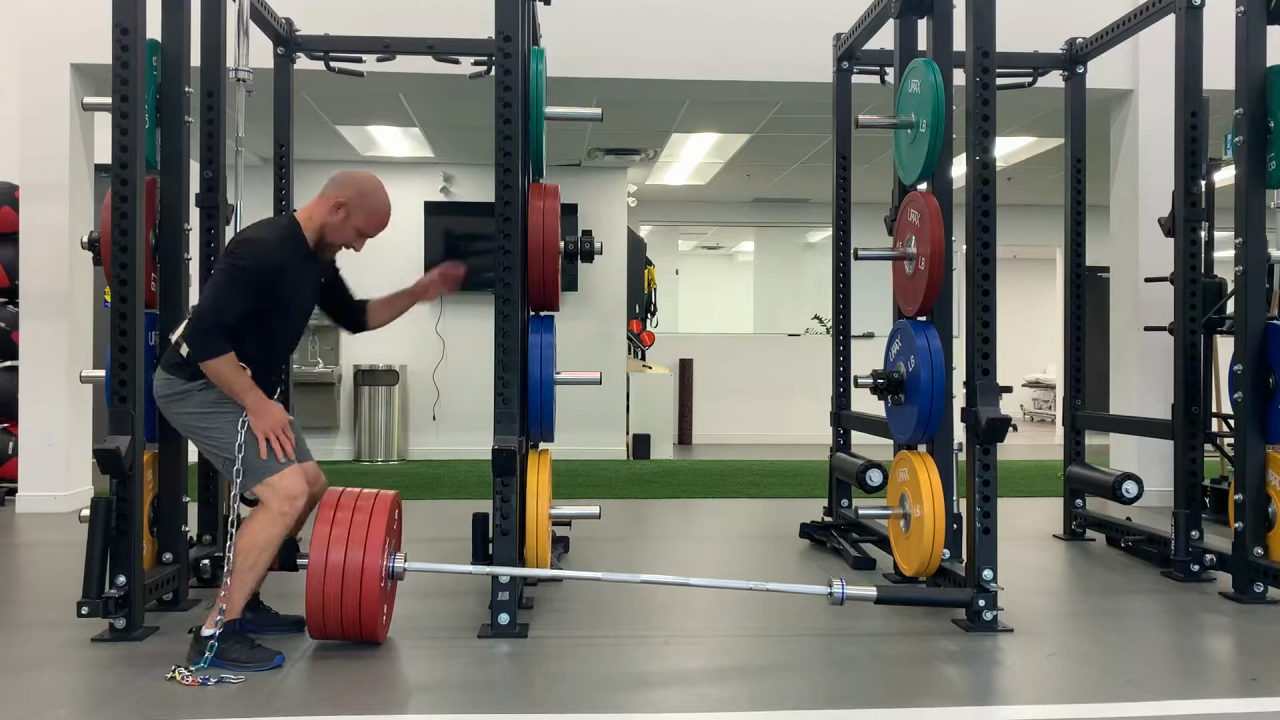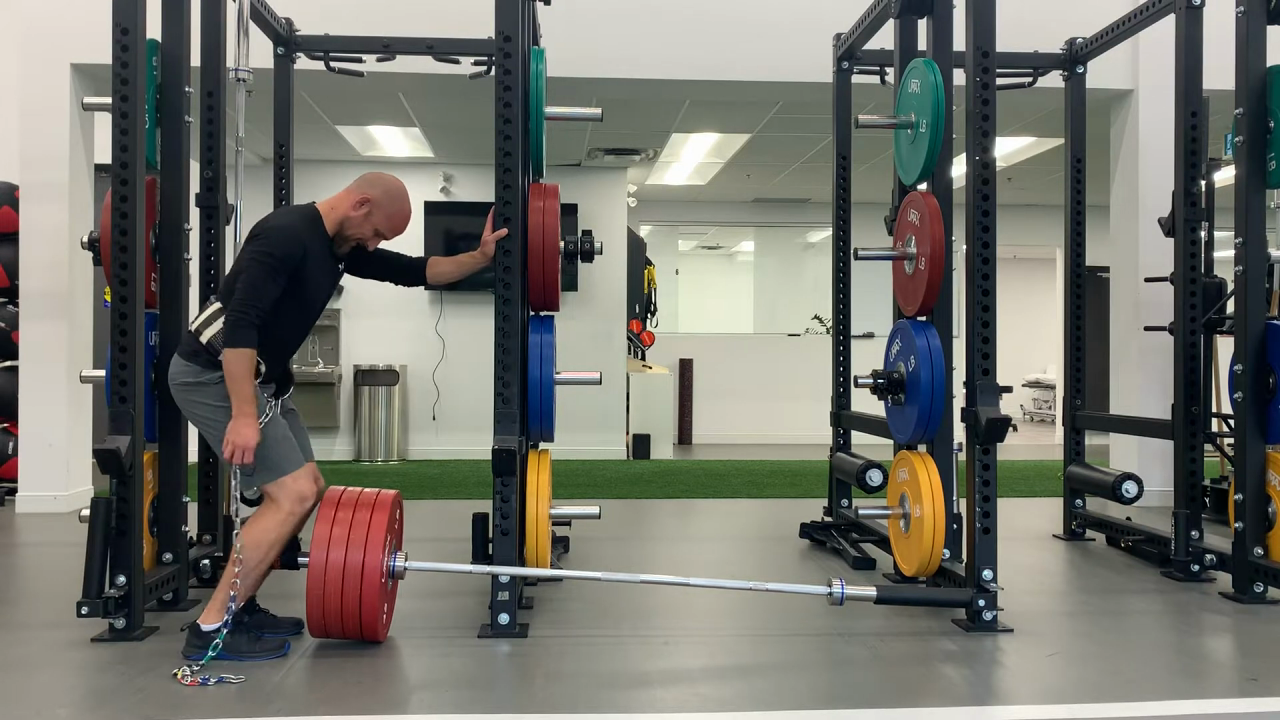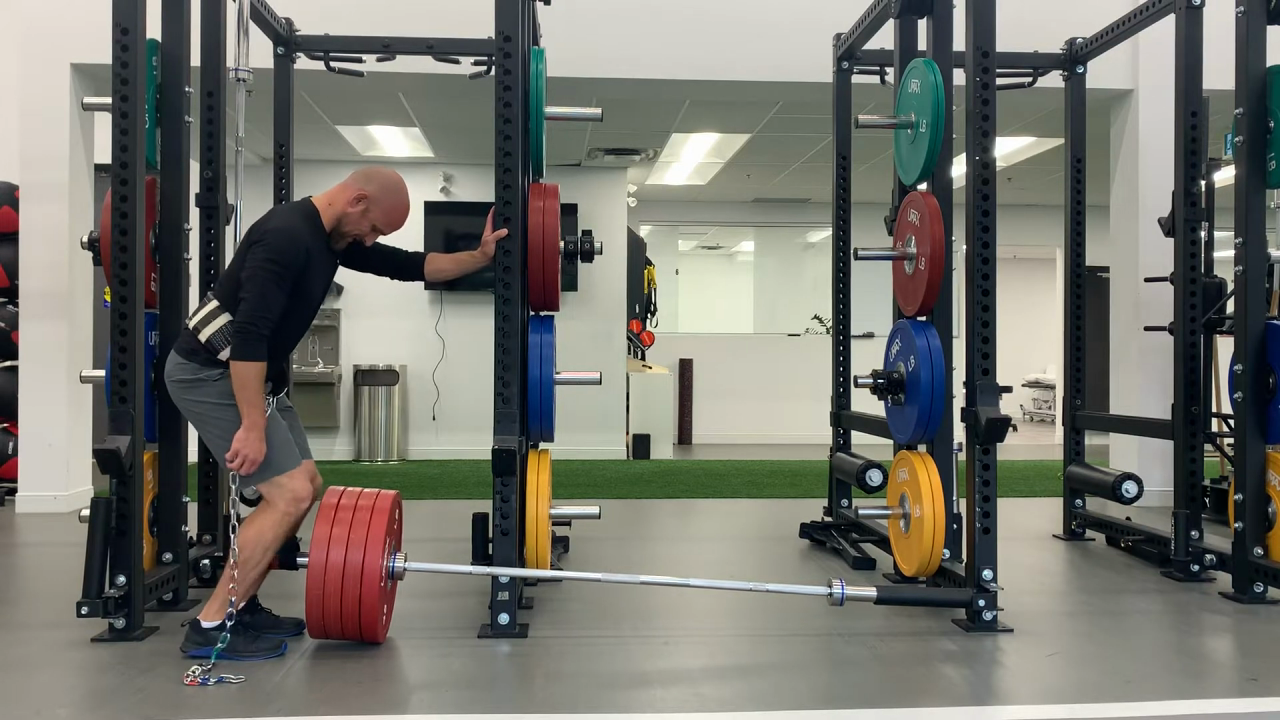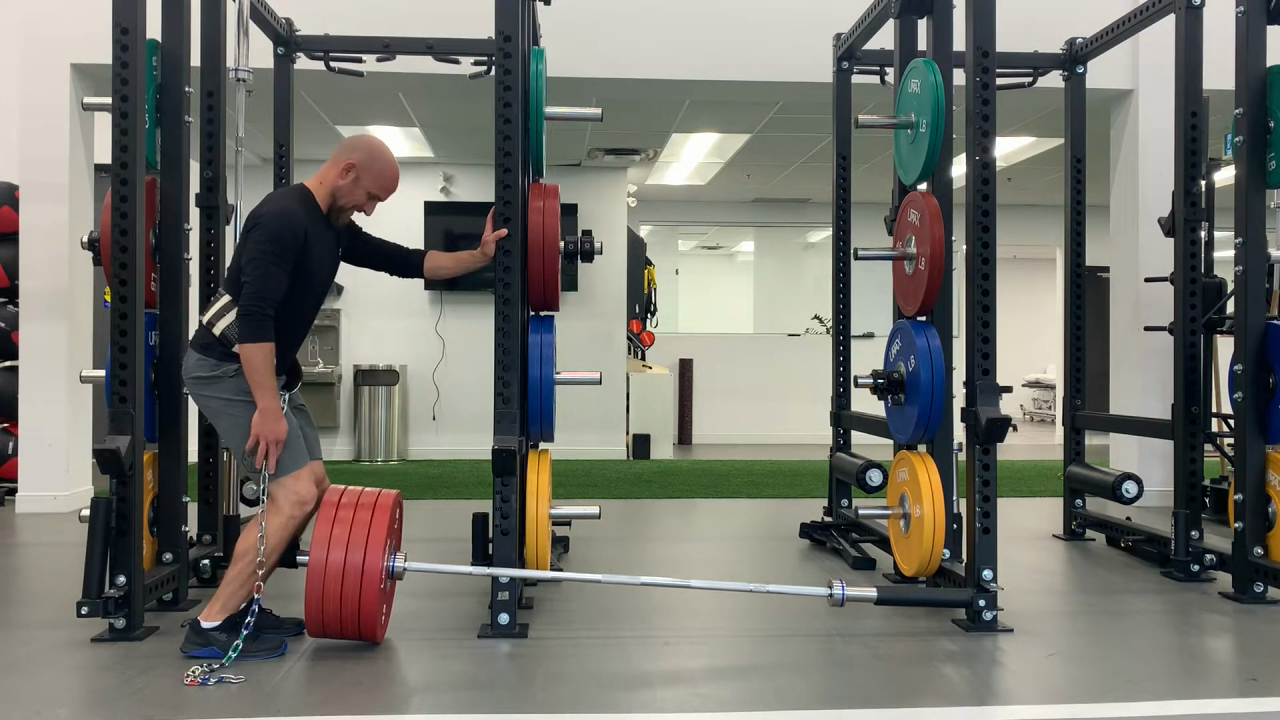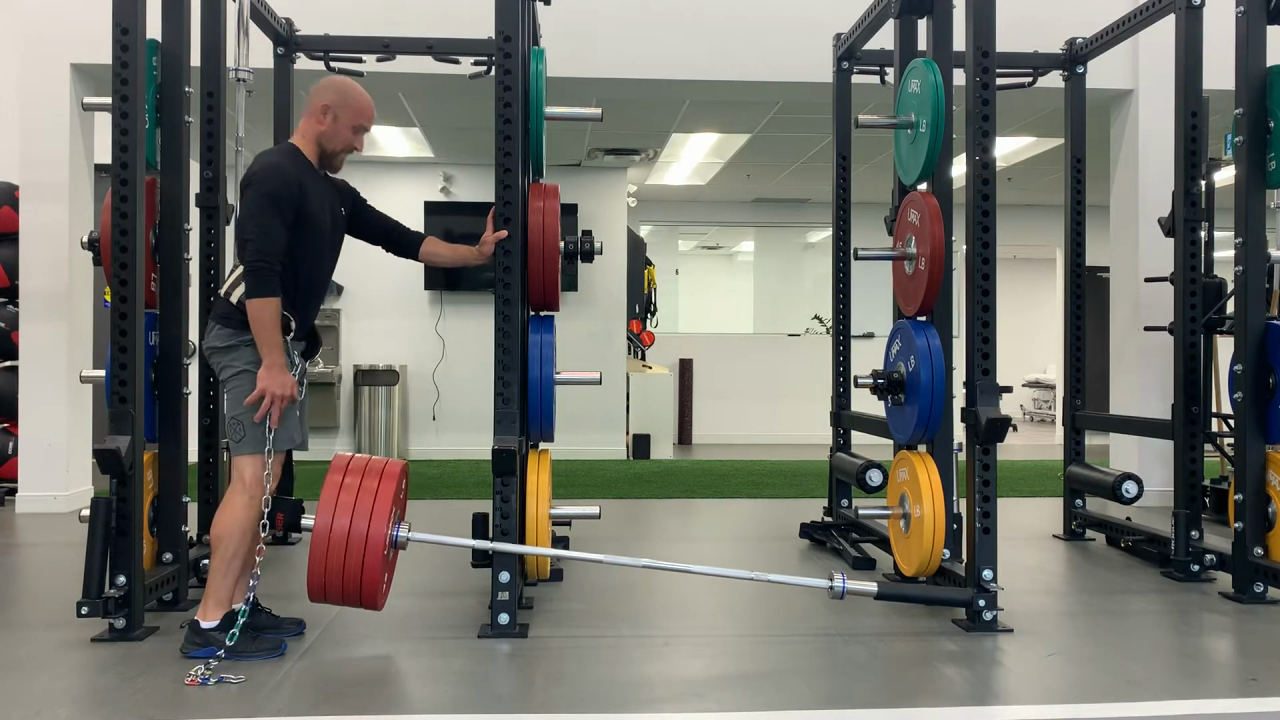
dt=1s
person 1, frame 1
left shoulder: (317, 259)
right shoulder: (265, 248)
left elbow: (353, 317)
right elbow: (202, 335)
left wrist: (417, 294)
right wrist: (257, 406)
left hip: (245, 387)
right hip: (197, 384)
left knee: (308, 486)
right knee: (285, 493)
left ankle: (241, 603)
right ankle: (214, 634)
person 1, frame 2
left shoulder: (337, 245)
right shoulder: (286, 234)
left elbow: (411, 272)
right elbow: (240, 323)
left wrist: (480, 257)
right wrist: (244, 417)
left hip: (256, 377)
right hip: (211, 374)
left knee: (308, 490)
right knee: (292, 496)
left ankle: (239, 606)
right ankle: (211, 629)
person 1, frame 3
left shoulder: (331, 239)
right shoulder: (287, 235)
left elbow: (406, 266)
right elbow: (248, 333)
left wrist: (479, 257)
right wrist: (252, 427)
left hip: (246, 372)
right hip: (210, 371)
left knee: (306, 487)
right knee: (289, 494)
left ankle: (239, 607)
right ankle: (210, 626)
person 1, frame 4
left shoulder: (333, 229)
right shoulder: (283, 218)
left elbow: (404, 262)
right elbow: (254, 316)
left wrist: (478, 257)
right wrist: (269, 409)
left hip: (265, 369)
right hip: (227, 368)
left knee: (312, 490)
right knee: (295, 496)
left ankle: (238, 607)
right ankle: (210, 626)
person 1, frame 5
left shoulder: (332, 191)
right shoulder: (275, 174)
left elbow: (398, 239)
right elbow: (260, 274)
left wrist: (474, 254)
right wrist: (272, 364)
left hip: (281, 342)
right hip: (251, 341)
left knee: (263, 477)
right knee: (253, 477)
left ankle: (235, 606)
right ankle: (208, 626)
